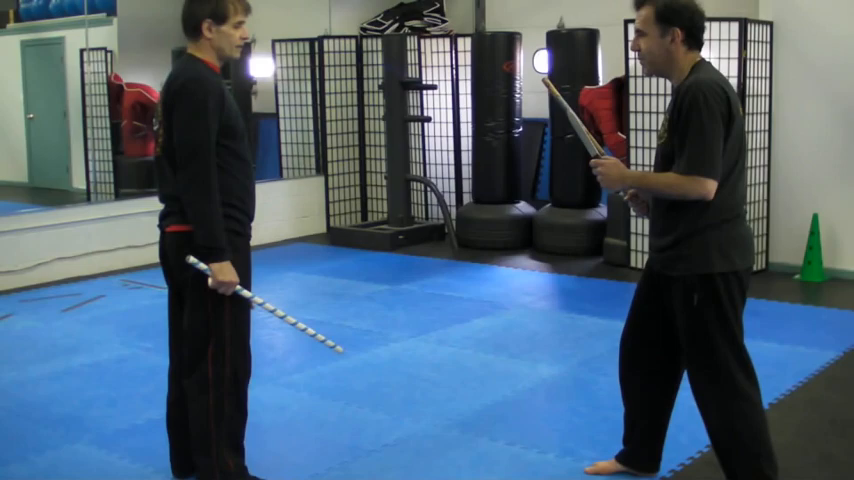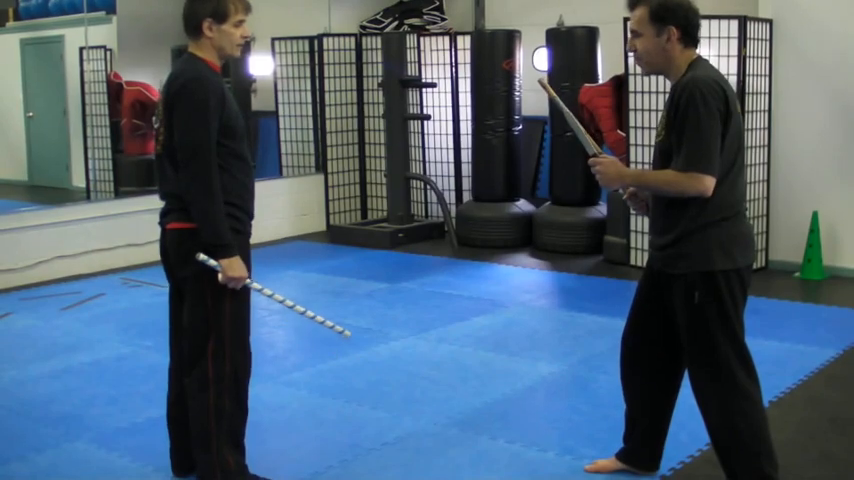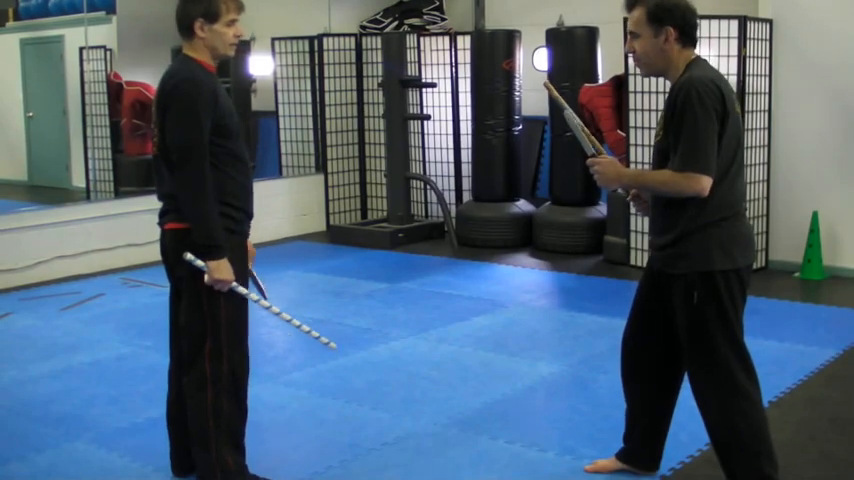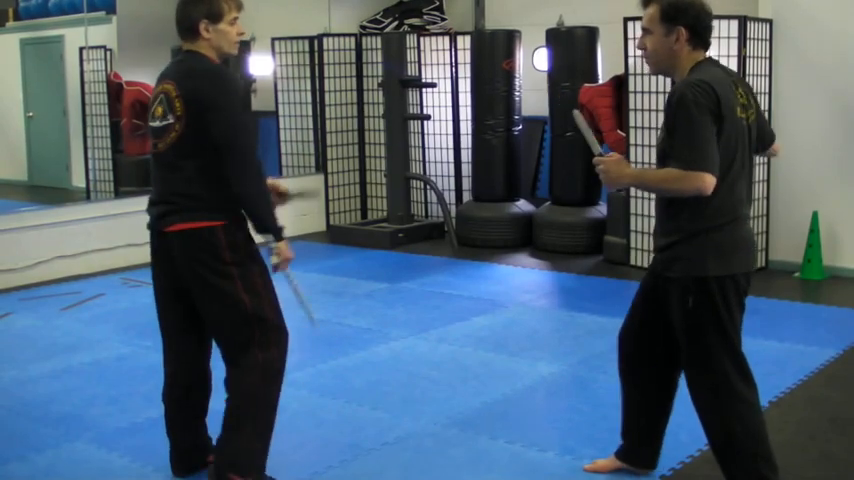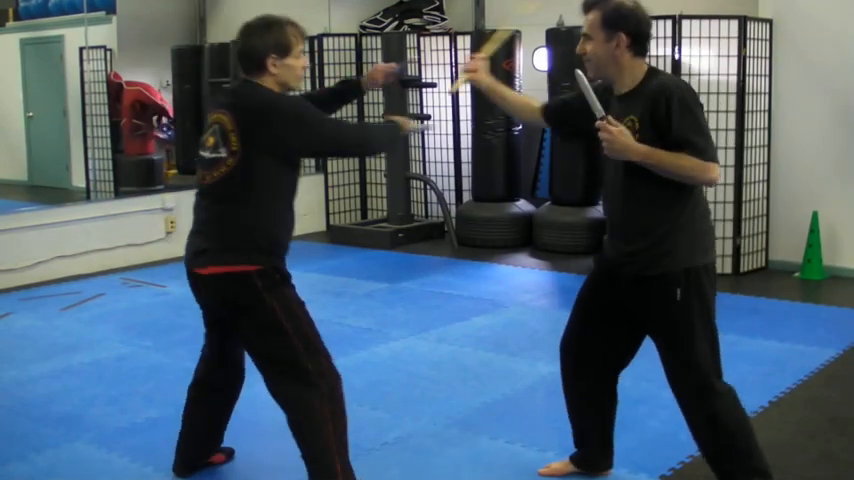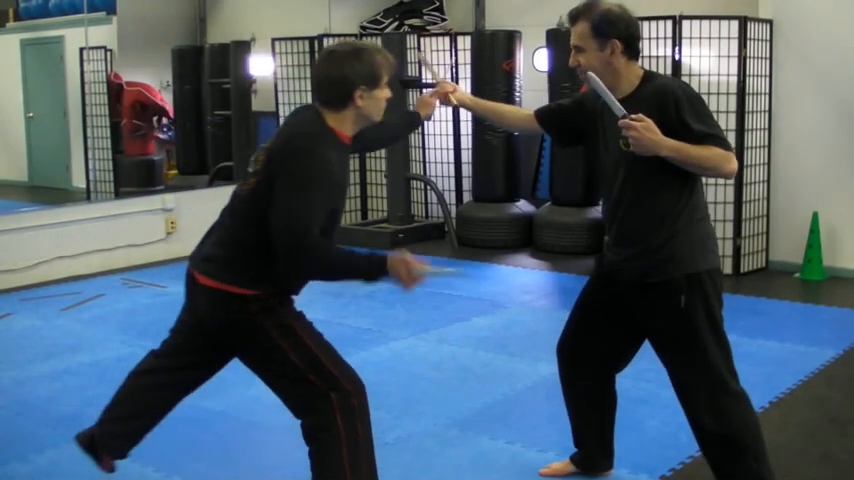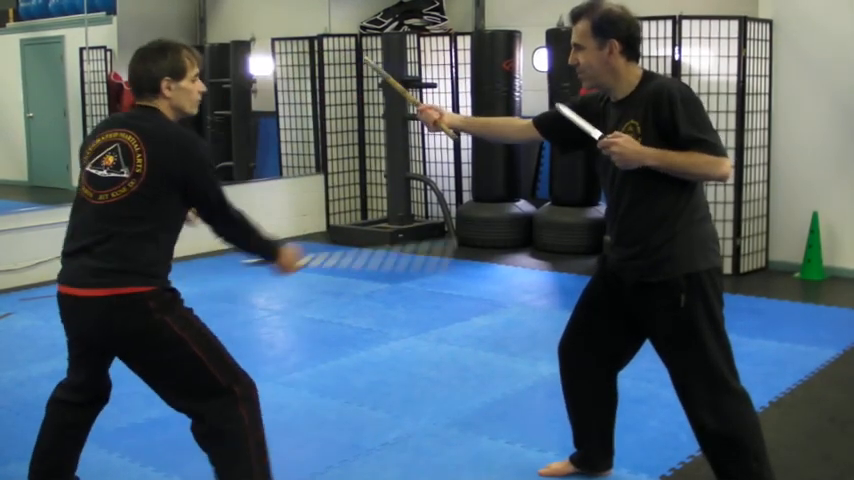
dt=0.5s
person 1, frame 1
left shoulder: (701, 92)
right shoulder: (691, 88)
left elbow: (702, 184)
left wrist: (628, 179)
right wrist: (651, 196)
left hip: (707, 260)
right hip: (676, 255)
left knee: (720, 376)
right knee: (643, 354)
person 1, frame 2
left shoulder: (699, 89)
right shoulder: (689, 86)
left elbow: (700, 181)
left wrist: (625, 176)
right wrist: (651, 196)
left hip: (708, 258)
right hip: (678, 252)
left knee: (721, 373)
right knee: (645, 351)
person 1, frame 3
left shoulder: (695, 88)
right shoulder: (693, 83)
left elbow: (697, 181)
left wrist: (623, 177)
right wrist: (652, 195)
left hip: (707, 257)
right hip: (679, 252)
left knee: (721, 374)
right knee: (644, 352)
person 1, frame 4
left shoulder: (692, 91)
right shoulder: (728, 82)
left elbow: (699, 180)
right elbow: (769, 144)
left wrist: (628, 176)
left hip: (706, 260)
right hip: (685, 255)
left knee: (717, 378)
right knee: (639, 347)
person 1, frame 5
left shoulder: (669, 94)
right shoulder: (603, 95)
left elbow: (709, 171)
right elbow: (538, 114)
left wrist: (635, 150)
right wrist: (486, 83)
left hip: (676, 263)
right hip: (622, 257)
left knee: (697, 380)
right knee: (582, 356)
person 1, frame 6
left shoulder: (669, 95)
right shoulder: (593, 107)
left elbow: (727, 163)
right elbow: (528, 120)
left wrist: (661, 144)
right wrist: (465, 100)
left hip: (681, 269)
right hip: (620, 265)
left knee: (710, 388)
right knee: (579, 355)
person 1, frame 7
left shoulder: (667, 95)
right shoulder: (595, 107)
left elbow: (719, 166)
right elbow: (525, 129)
left wrist: (644, 154)
right wrist: (455, 121)
left hip: (680, 269)
right hip: (622, 264)
left knee: (710, 388)
right knee: (580, 354)
person 2, frame 1
left shoulder: (189, 79)
right shoulder: (199, 84)
right elbow: (197, 177)
right wrist: (218, 255)
left hip: (190, 241)
right hip: (207, 244)
left knee: (192, 355)
right knee: (222, 360)
person 2, frame 2
left shoulder: (190, 78)
right shoulder: (198, 83)
right elbow: (199, 175)
right wrist: (225, 250)
left hip: (188, 238)
right hip: (206, 241)
left knee: (192, 350)
right knee: (221, 356)
person 2, frame 3
left shoulder: (192, 79)
right shoulder: (190, 84)
right elbow: (191, 176)
left wrist: (236, 236)
right wrist: (215, 252)
left hip: (197, 238)
right hip: (204, 243)
left knee: (192, 351)
right knee: (219, 357)
person 2, frame 4
left shoulder: (170, 80)
right shoulder: (215, 80)
right elbow: (238, 161)
left wrist: (260, 187)
right wrist: (273, 232)
left hip: (168, 231)
right hip: (208, 233)
left knee: (186, 347)
right knee: (259, 340)
person 2, frame 5
left shoulder: (233, 101)
right shoulder: (271, 110)
left elbow: (298, 112)
right elbow: (342, 139)
left wrist: (360, 84)
right wrist: (393, 128)
left hip: (205, 263)
right hip: (247, 271)
left knee: (224, 355)
right knee: (314, 384)
person 2, frame 6
left shoulder: (310, 121)
right shoulder: (311, 153)
left elbow: (360, 138)
right elbow: (299, 250)
left wrist: (414, 117)
right wrist: (385, 265)
left hip: (212, 277)
right hip: (244, 295)
left knee: (176, 363)
right knee: (338, 395)
left ankle: (105, 439)
person 2, frame 7
left shoulder: (101, 133)
right shoulder: (179, 143)
right elbow: (221, 214)
right wrist: (274, 250)
left hip: (76, 292)
right hip: (135, 298)
left knee: (82, 386)
right knee: (227, 397)
